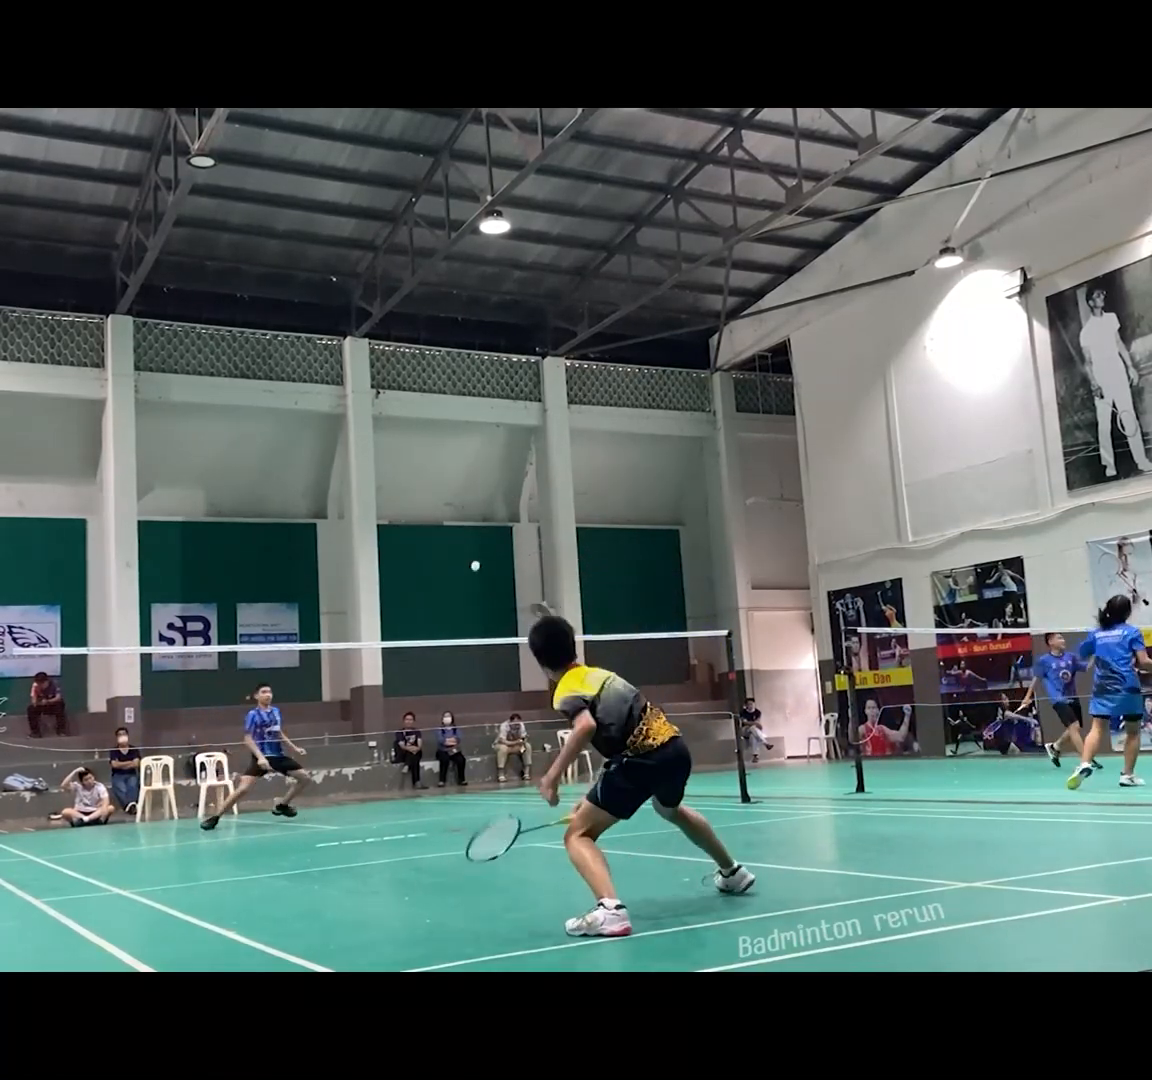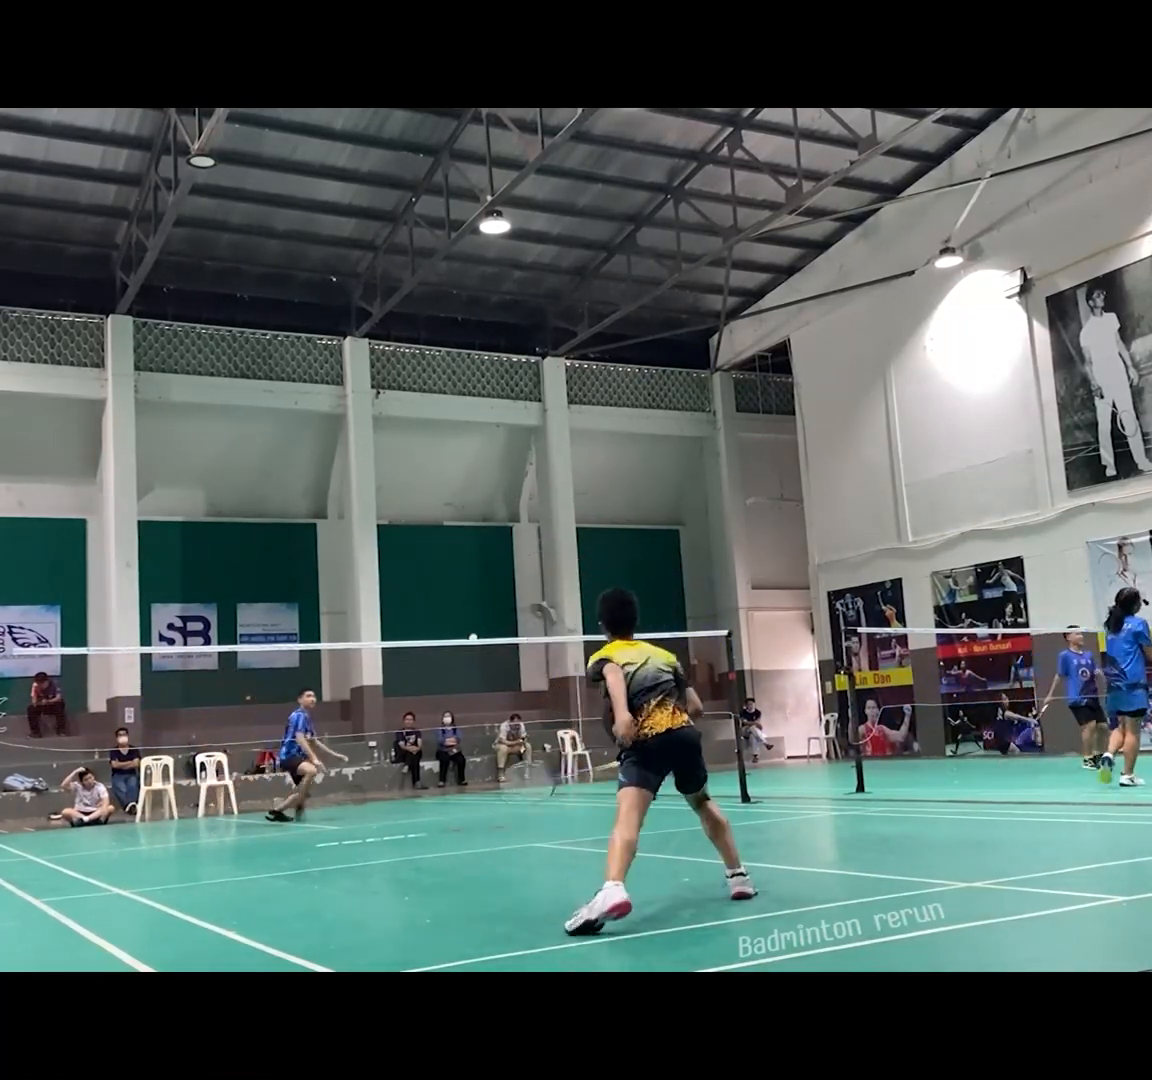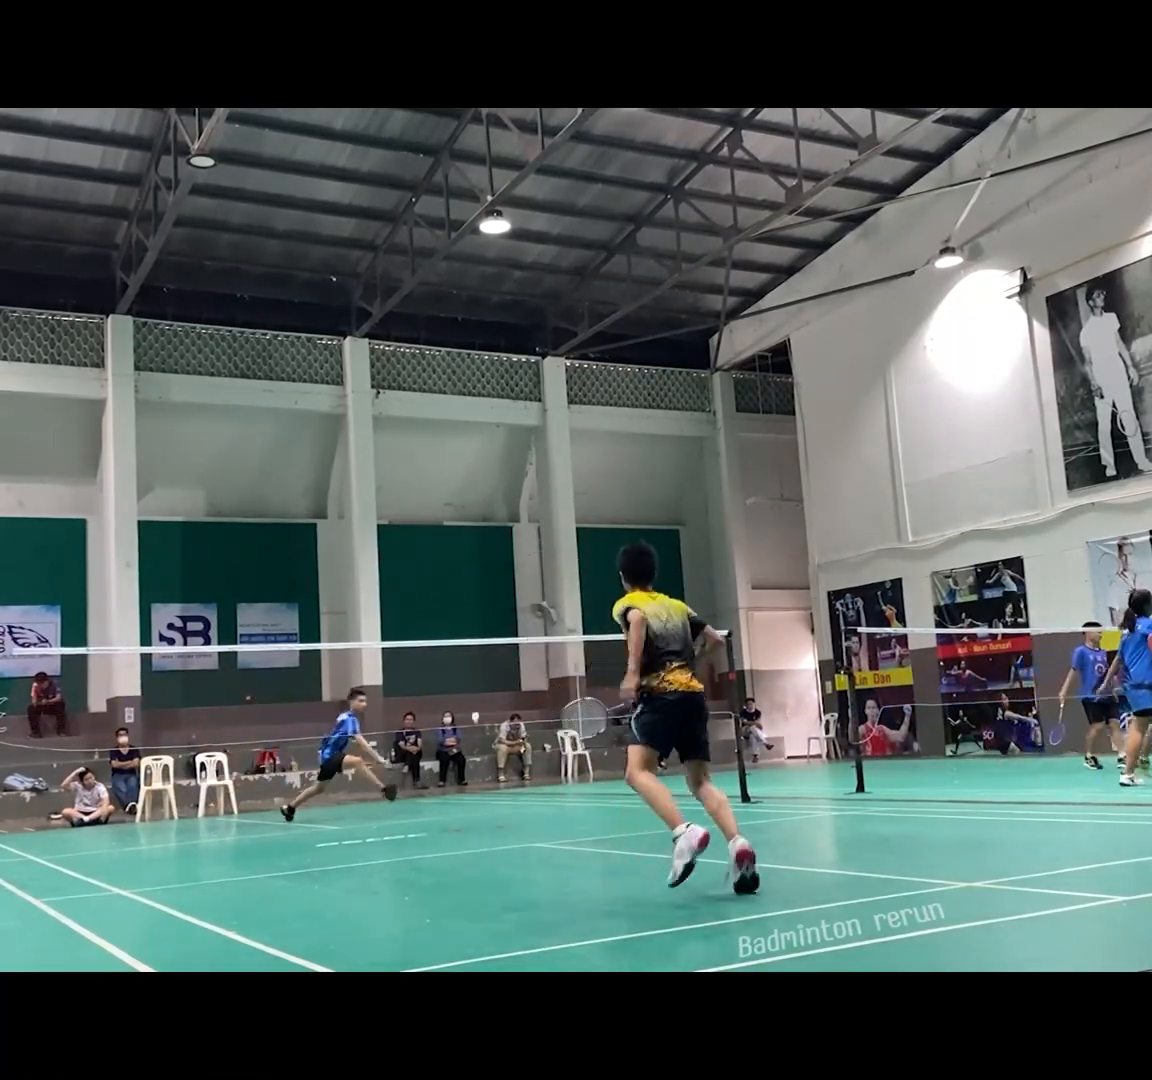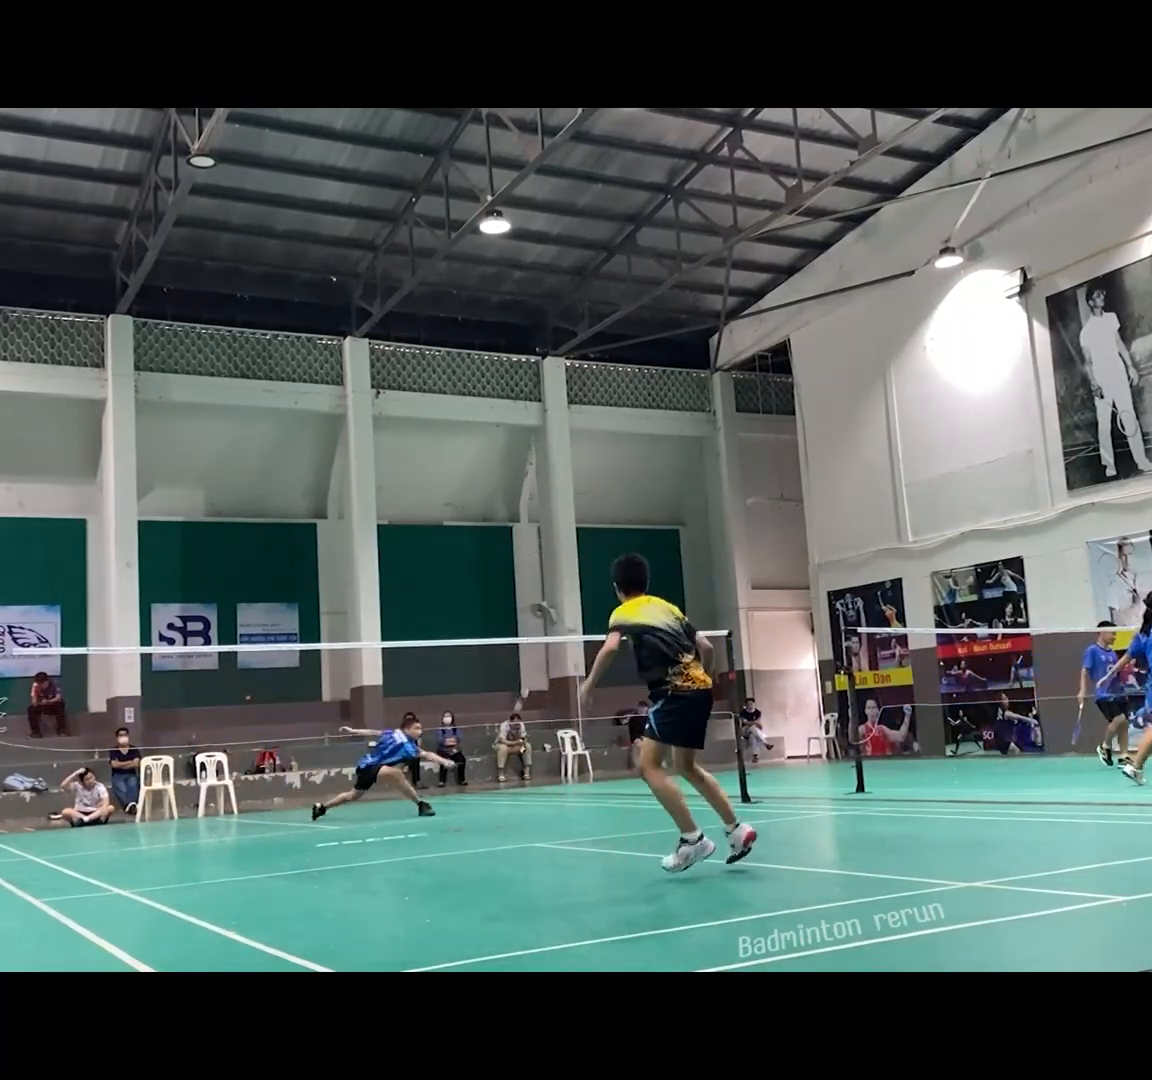
dt=0.2s
person 1, frame 1
left shoulder: (566, 693)
right shoulder: (599, 674)
left elbow: (586, 726)
left wrist: (554, 775)
left hip: (640, 757)
right hip: (675, 747)
left knee: (577, 835)
right knee: (673, 810)
left ankle: (610, 911)
right ankle: (732, 870)
person 1, frame 2
left shoulder: (603, 656)
right shoulder: (663, 654)
left elbow: (613, 675)
right elbow: (695, 705)
left wrist: (621, 715)
left hip: (642, 739)
right hip: (686, 734)
left knee: (627, 822)
right knee: (701, 803)
left ankle: (612, 894)
right ankle: (738, 876)
person 1, frame 3
left shoulder: (627, 606)
right shoulder: (677, 606)
left elbow: (637, 624)
right elbow: (716, 640)
left wrist: (632, 674)
left hip: (658, 696)
right hip: (694, 696)
left knee: (638, 772)
right knee: (701, 784)
left ankle: (685, 833)
right ankle: (737, 845)
person 1, frame 4
left shoulder: (623, 614)
right shoulder: (669, 607)
left elbow: (611, 646)
right elbow: (705, 646)
left wrist: (590, 682)
left hip: (674, 692)
right hip: (699, 688)
left knee: (649, 766)
right knee: (688, 768)
left ankle: (692, 840)
right ankle: (737, 830)
